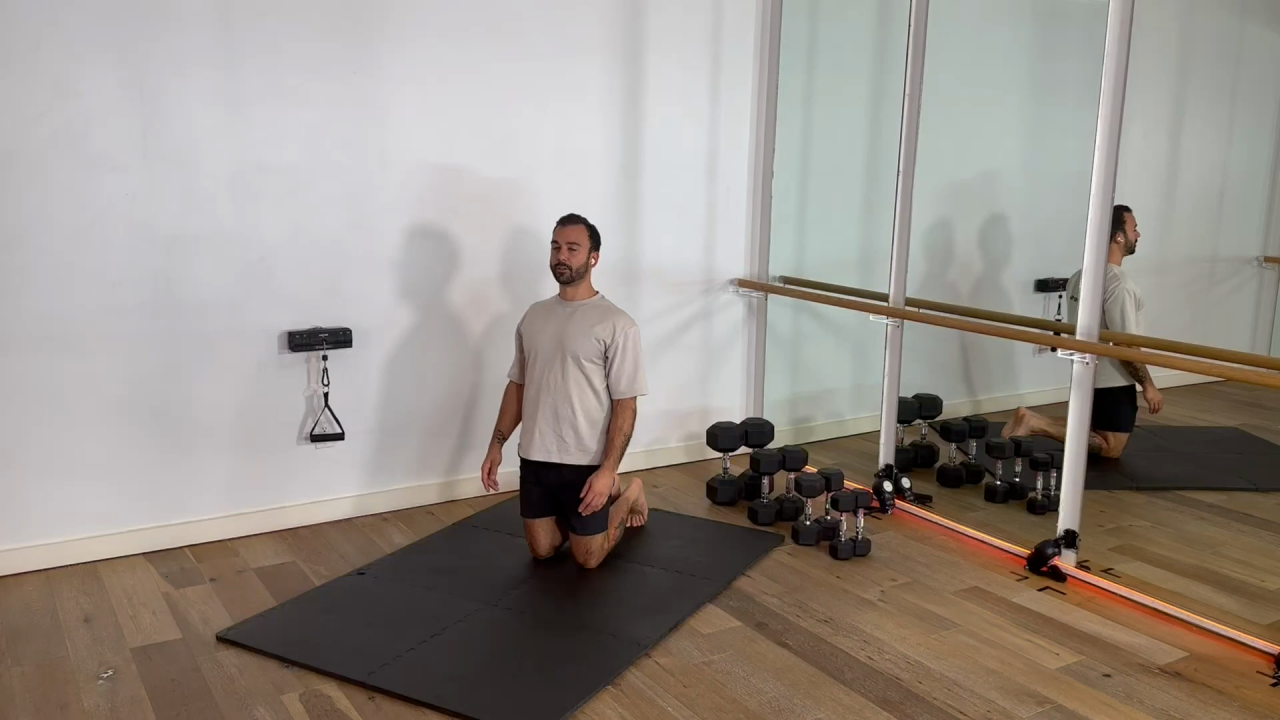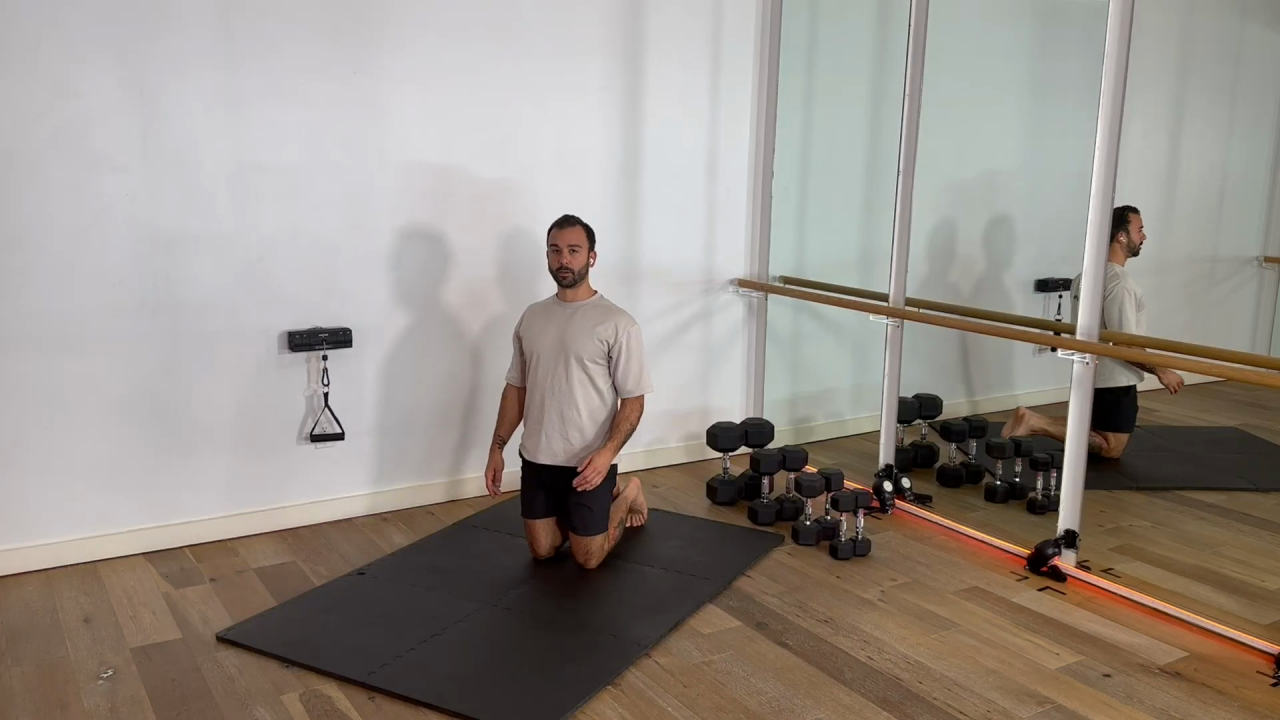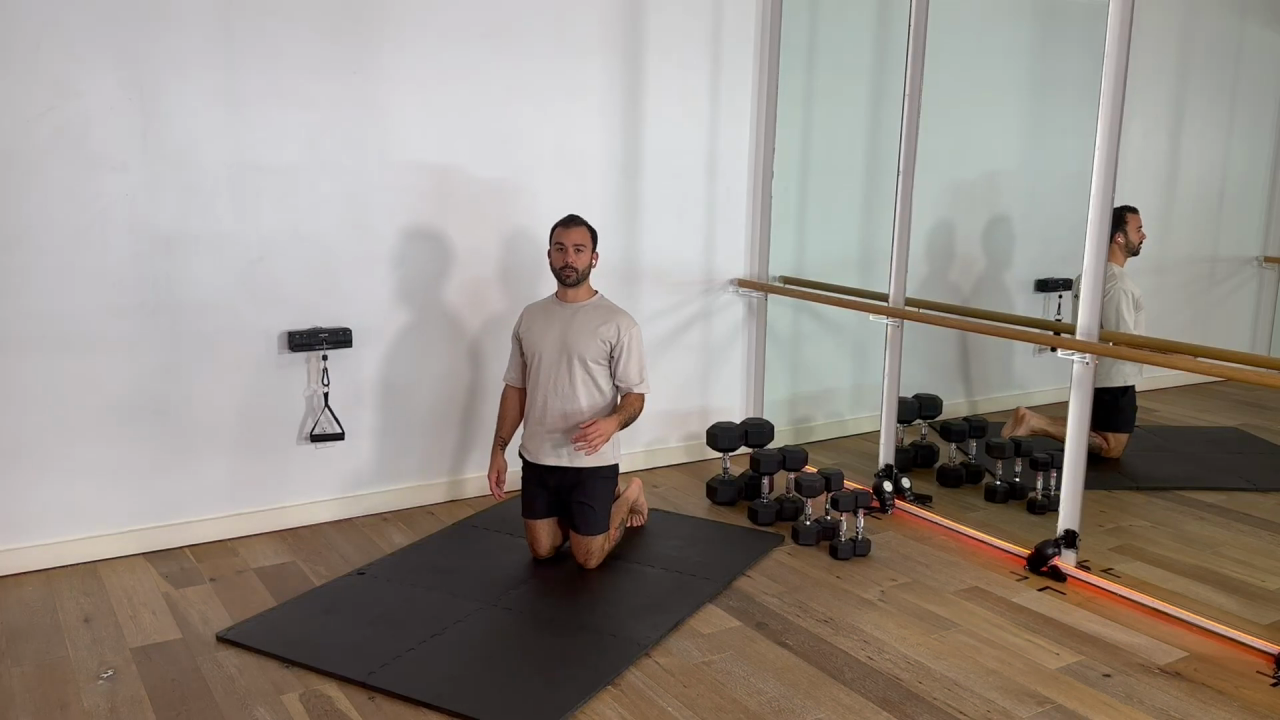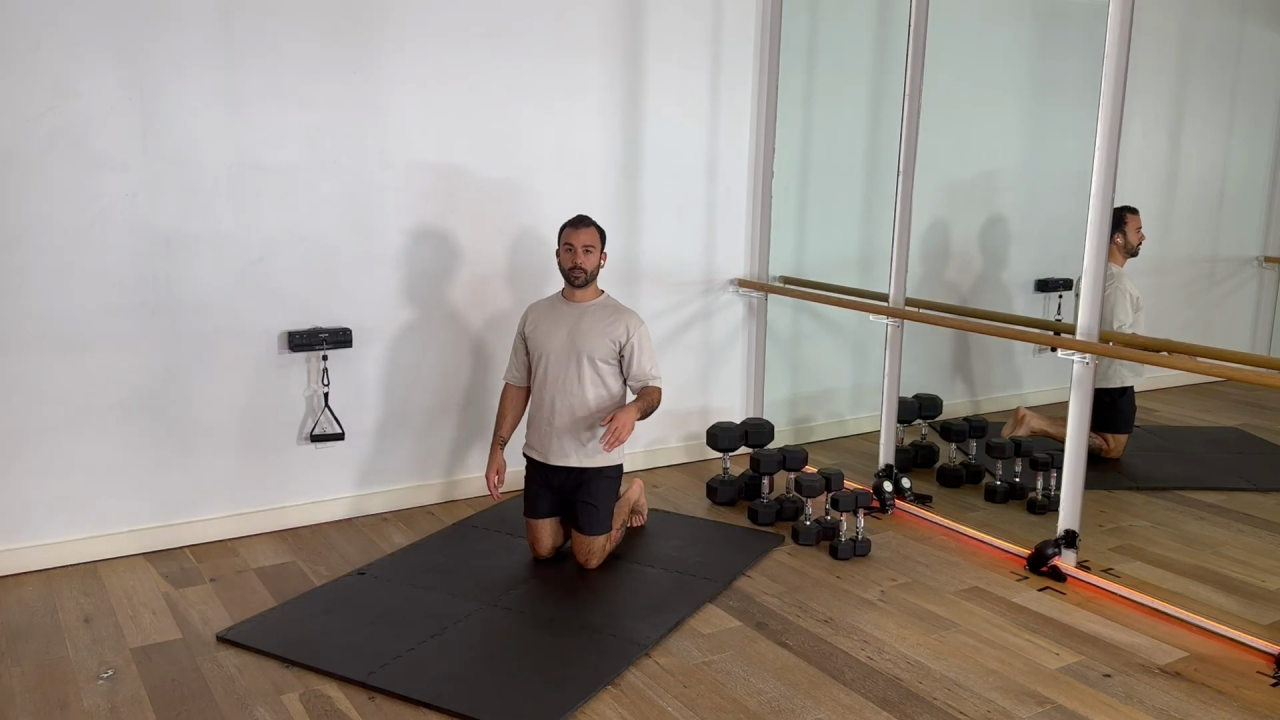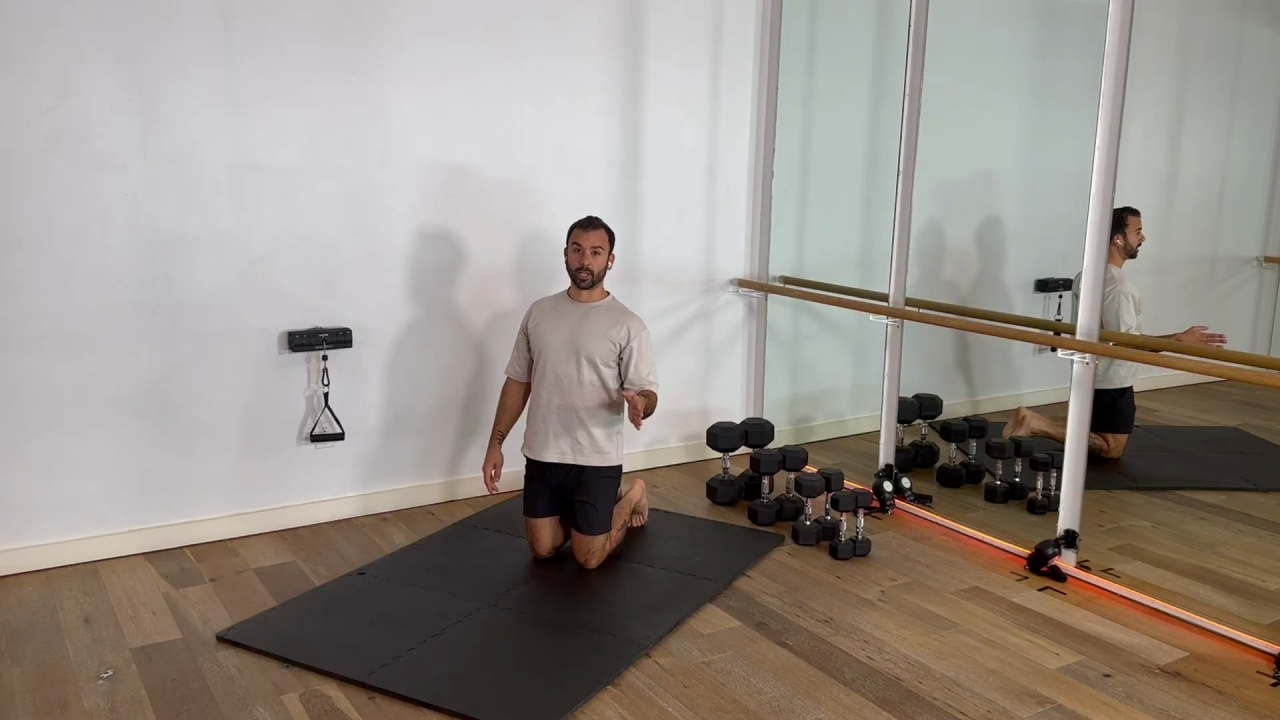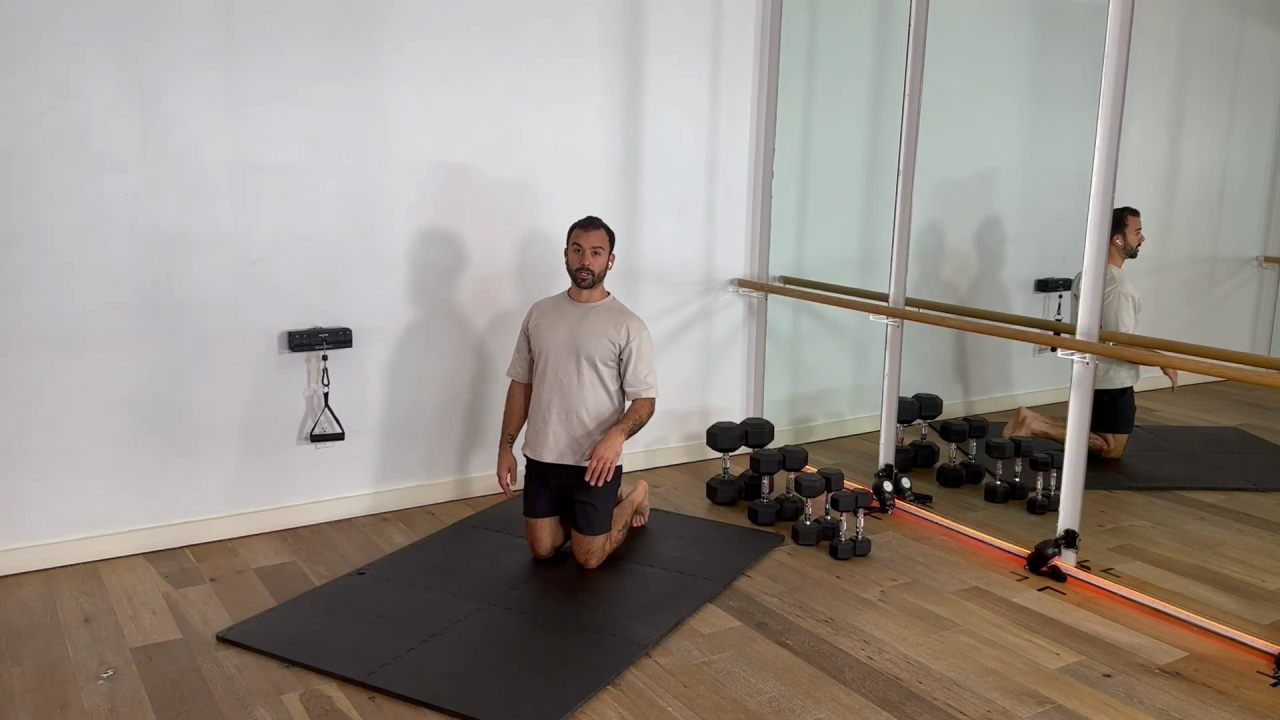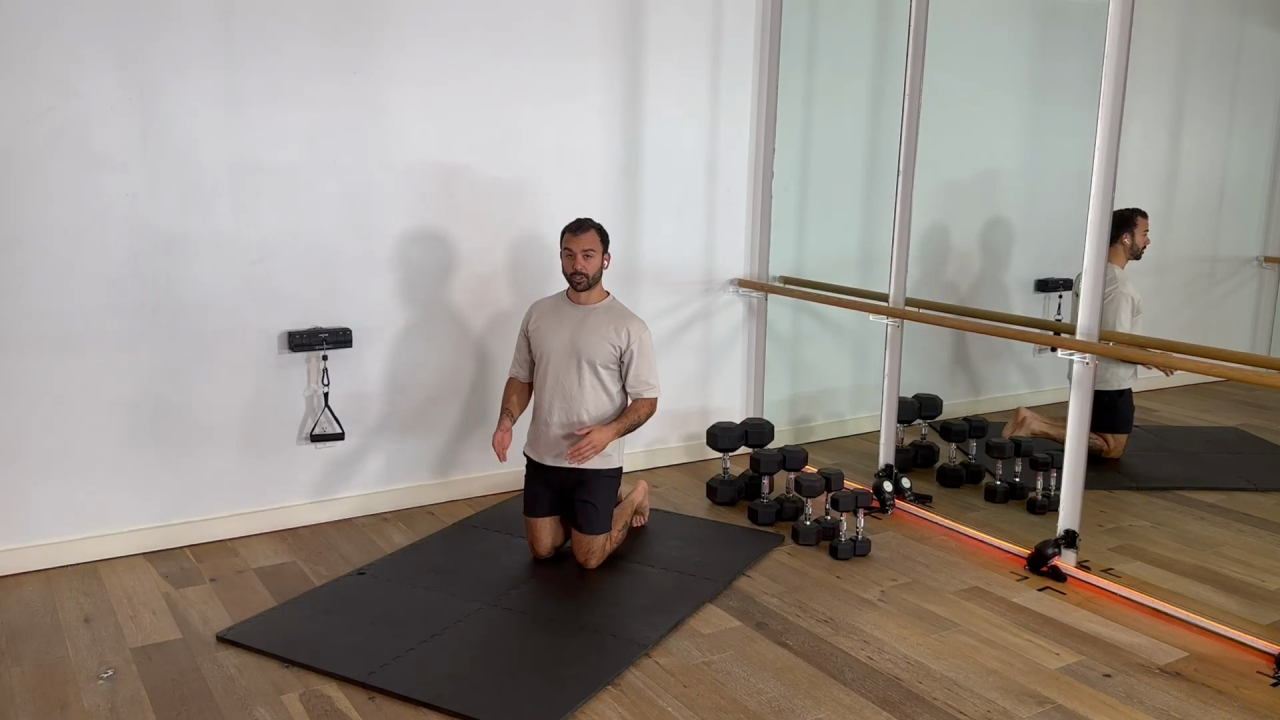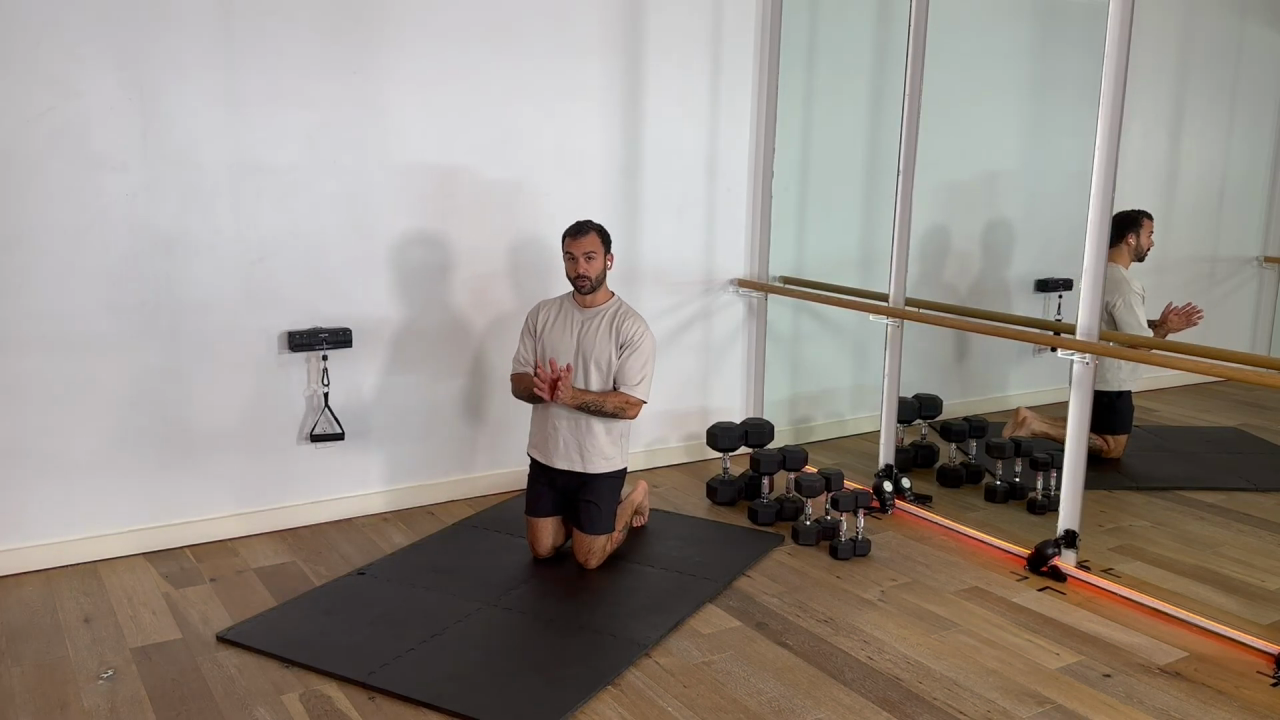
dt=0.5s
person 1, frame 1
left shoulder: (616, 324)
right shoulder: (534, 315)
left elbow: (625, 404)
right elbow: (517, 385)
left wrist: (608, 469)
right wrist: (496, 443)
left hip: (586, 462)
right hip: (535, 457)
left knee: (588, 558)
right knee: (542, 550)
left ankle: (629, 495)
person 1, frame 2
left shoulder: (617, 323)
right shoulder: (532, 317)
left elbow: (633, 399)
right elbow: (516, 388)
left wrist: (608, 452)
right wrist: (496, 448)
left hip: (588, 463)
right hip: (537, 458)
left knee: (587, 558)
right knee: (542, 550)
left ankle: (627, 494)
right ankle: (605, 499)
person 1, frame 3
left shoulder: (618, 323)
right shoulder: (530, 316)
left elbow: (635, 394)
right elbow: (515, 389)
left wrist: (613, 422)
right wrist: (498, 450)
left hip: (590, 461)
right hip: (537, 458)
left knee: (588, 558)
right knee: (542, 550)
left ankle: (628, 496)
right ankle: (606, 499)
person 1, frame 4
left shoulder: (625, 322)
right shoulder: (534, 315)
left elbow: (651, 389)
right elbow: (517, 386)
left wrist: (633, 410)
right wrist: (497, 448)
left hip: (596, 461)
right hip: (542, 457)
left knee: (588, 558)
right knee: (542, 550)
left ankle: (630, 496)
right ankle: (606, 503)
person 1, frame 5
left shoulder: (627, 325)
right shoulder: (539, 312)
left elbow: (647, 393)
right elbow: (518, 382)
left wrist: (640, 402)
right wrist: (495, 443)
left hip: (596, 460)
right hip: (542, 455)
left knee: (588, 558)
right knee: (542, 550)
left ankle: (632, 497)
right ankle: (606, 502)
person 1, frame 6
left shoulder: (627, 325)
right shoulder: (539, 313)
left elbow: (644, 399)
right elbow: (521, 384)
left wrist: (615, 436)
right wrist: (506, 447)
left hip: (595, 460)
right hip: (542, 455)
left knee: (588, 558)
right knee: (542, 549)
left ankle: (634, 498)
right ankle: (607, 505)
person 1, frame 7
left shoulder: (628, 326)
right shoulder: (538, 313)
left elbow: (647, 400)
right elbow: (521, 378)
left wrist: (609, 432)
right wrist: (506, 419)
left hip: (596, 461)
right hip: (543, 455)
left knee: (588, 558)
right knee: (542, 549)
left ankle: (634, 497)
right ankle: (605, 504)
person 1, frame 8
left shoulder: (631, 328)
right shoulder: (542, 314)
left elbow: (630, 405)
right elbow: (518, 381)
left wrist: (571, 395)
right wrist: (539, 386)
left hip: (598, 463)
right hip: (546, 456)
left knee: (588, 558)
right knee: (542, 550)
left ankle: (634, 499)
right ankle: (589, 510)
person 2, frame 1
left shoulder: (1080, 276)
right shoulder: (1119, 284)
right wrist: (1148, 385)
right hip: (1113, 381)
left knee: (1098, 435)
right knee: (1110, 448)
left ankle: (1033, 421)
right ankle: (1037, 424)
person 2, frame 2
right shoulder: (1120, 283)
right wrist: (1161, 371)
left hip: (1090, 374)
right hip: (1114, 380)
left knee: (1101, 437)
right knee: (1110, 448)
left ankle: (1034, 421)
right ankle: (1037, 424)
person 2, frame 3
right shoulder: (1119, 283)
left hip: (1093, 374)
right hip: (1115, 380)
left knee: (1094, 433)
right knee: (1111, 448)
left ankle: (1033, 421)
right ankle: (1036, 424)
person 2, frame 4
right shoulder: (1117, 282)
left hip: (1094, 374)
right hip: (1114, 379)
left knee: (1095, 433)
right knee: (1111, 449)
left ankle: (1035, 422)
right ankle: (1037, 424)
person 2, frame 5
right shoulder: (1117, 285)
right wrist: (1182, 339)
right hip: (1110, 381)
left knee: (1096, 435)
right knee: (1110, 449)
left ankle: (1035, 421)
right ankle: (1038, 424)
person 2, frame 6
right shoulder: (1117, 285)
right hip: (1111, 381)
left knee: (1095, 432)
right knee: (1110, 449)
left ankle: (1034, 422)
right ankle: (1036, 426)
person 2, frame 7
right shoulder: (1118, 286)
right hip: (1109, 382)
left knee: (1096, 434)
right knee: (1111, 449)
left ankle: (1033, 421)
right ankle: (1036, 426)
person 2, frame 8
right shoulder: (1124, 286)
right elbow: (1139, 343)
left wrist: (1160, 324)
right wrist: (1165, 328)
right hip: (1109, 383)
left knee: (1092, 430)
right knee: (1111, 449)
left ankle: (1032, 420)
right ankle: (1036, 427)
